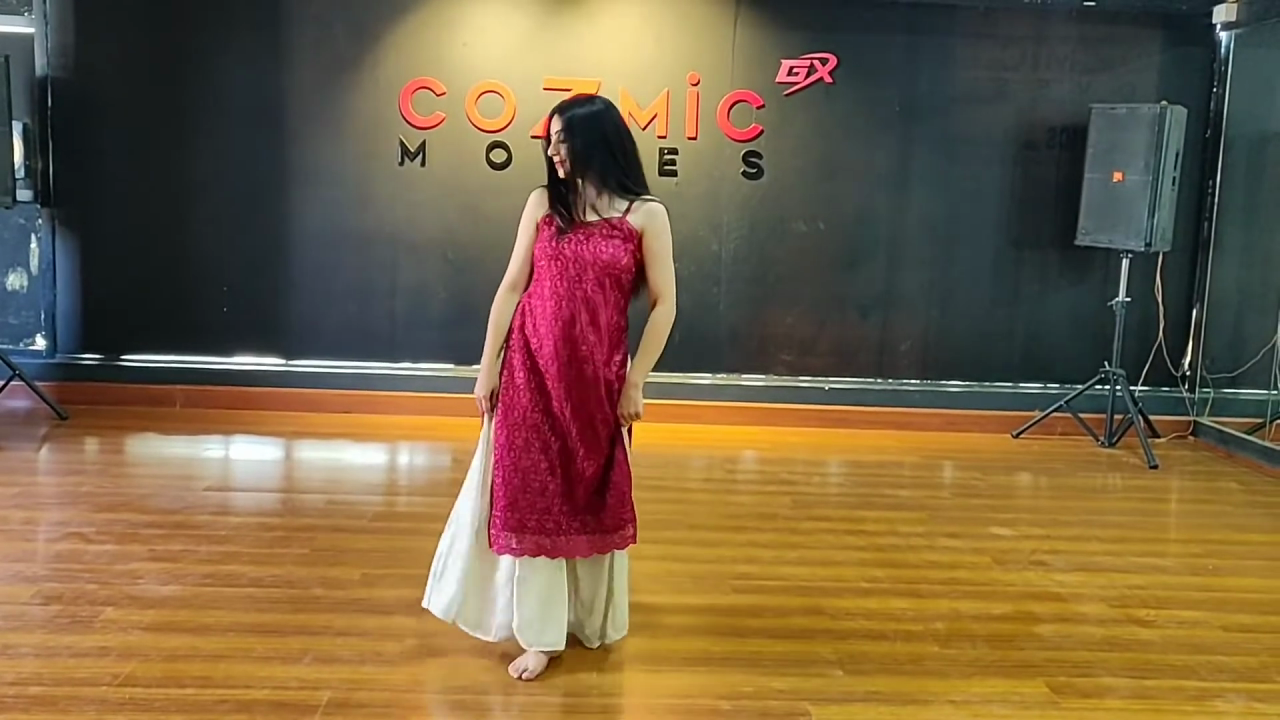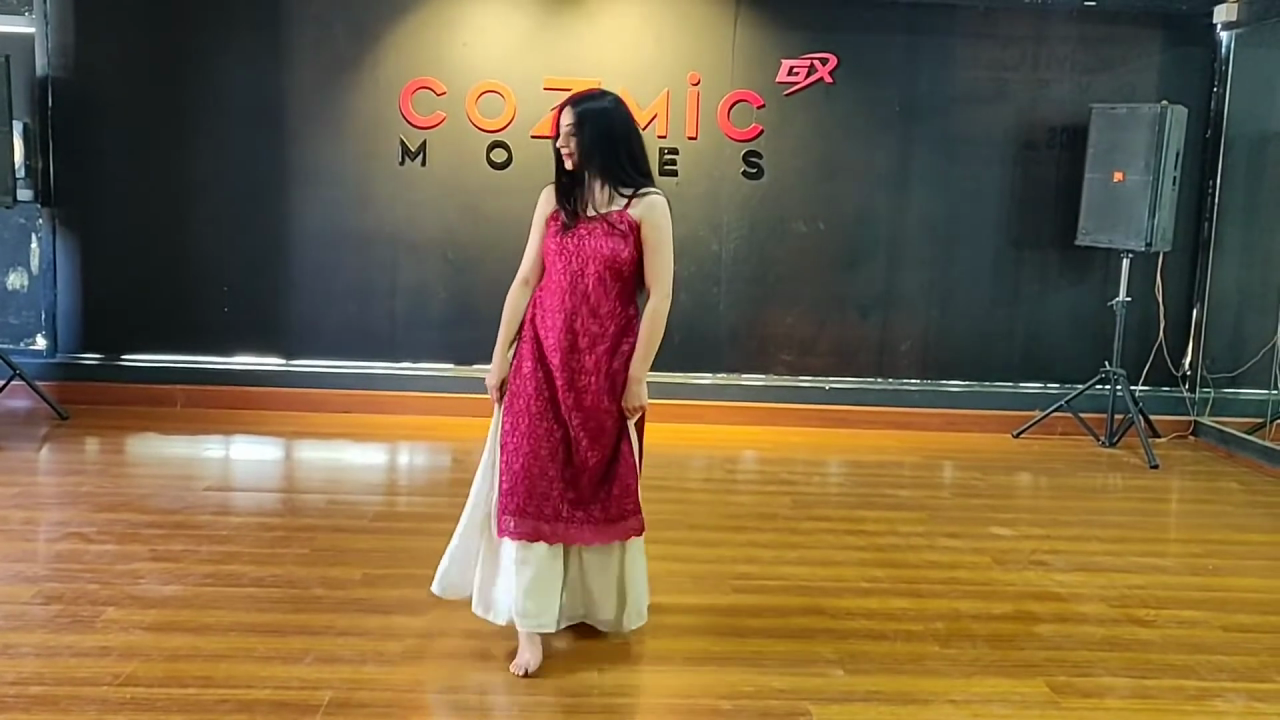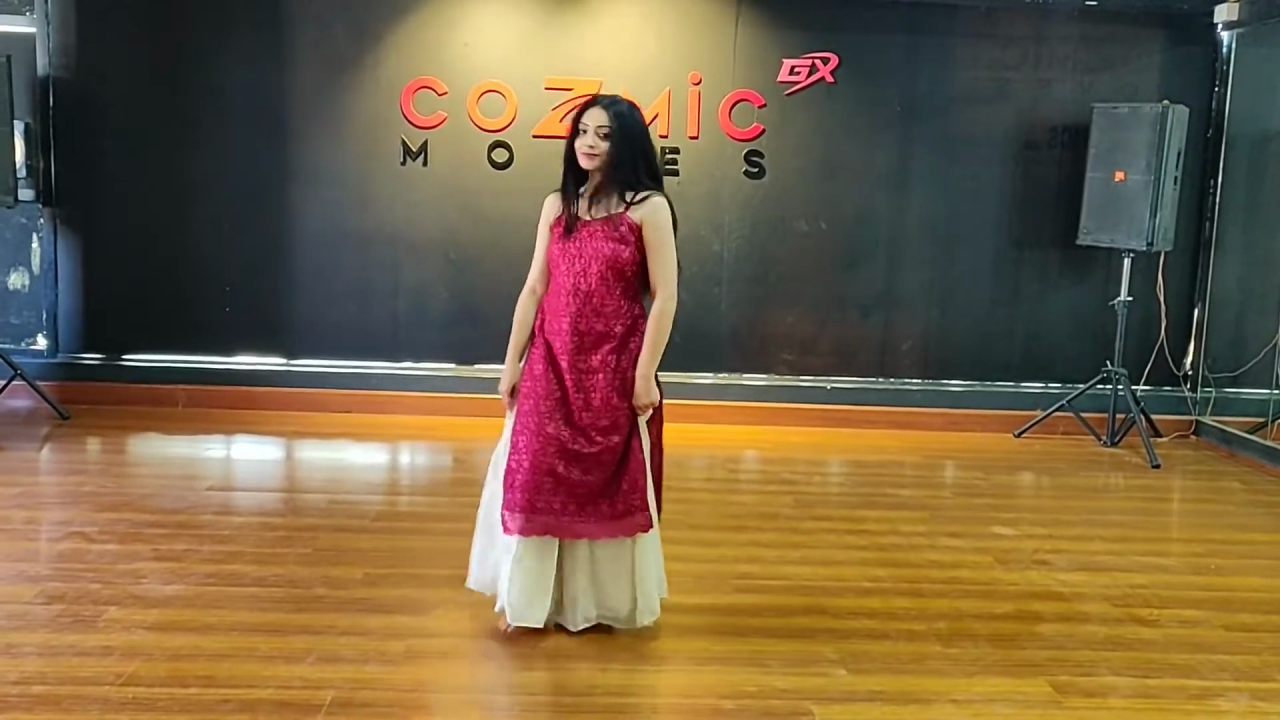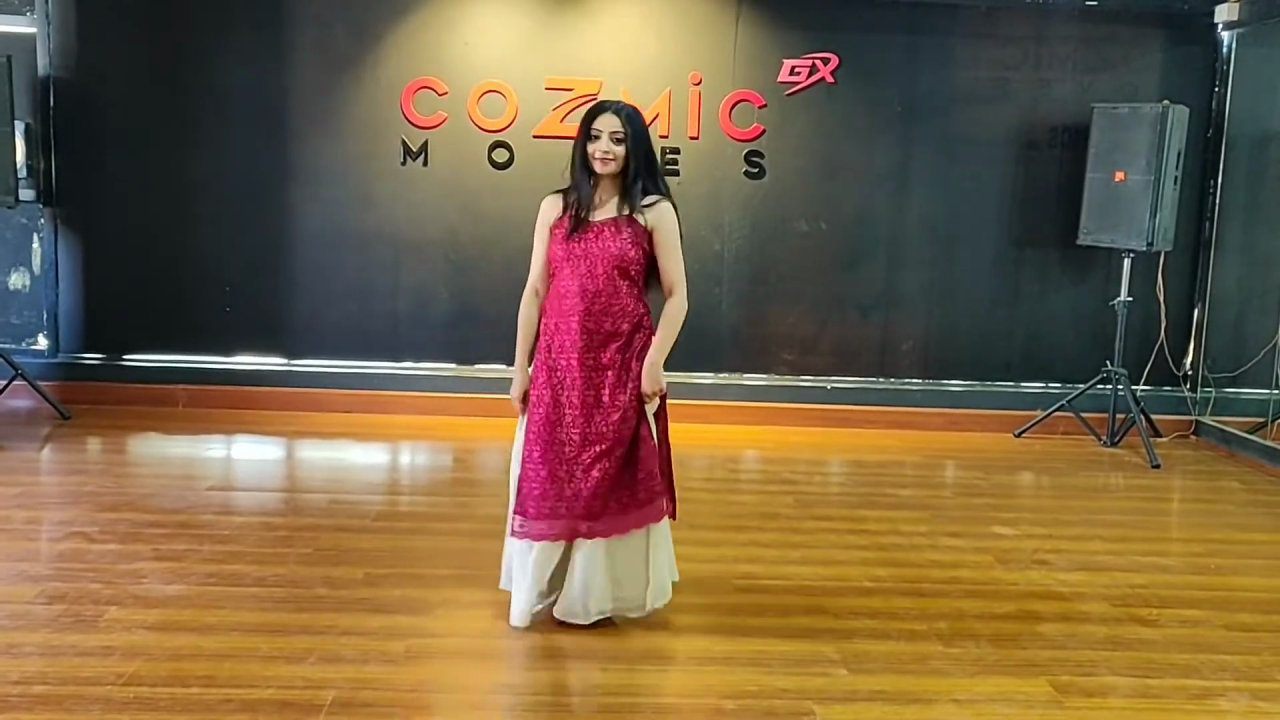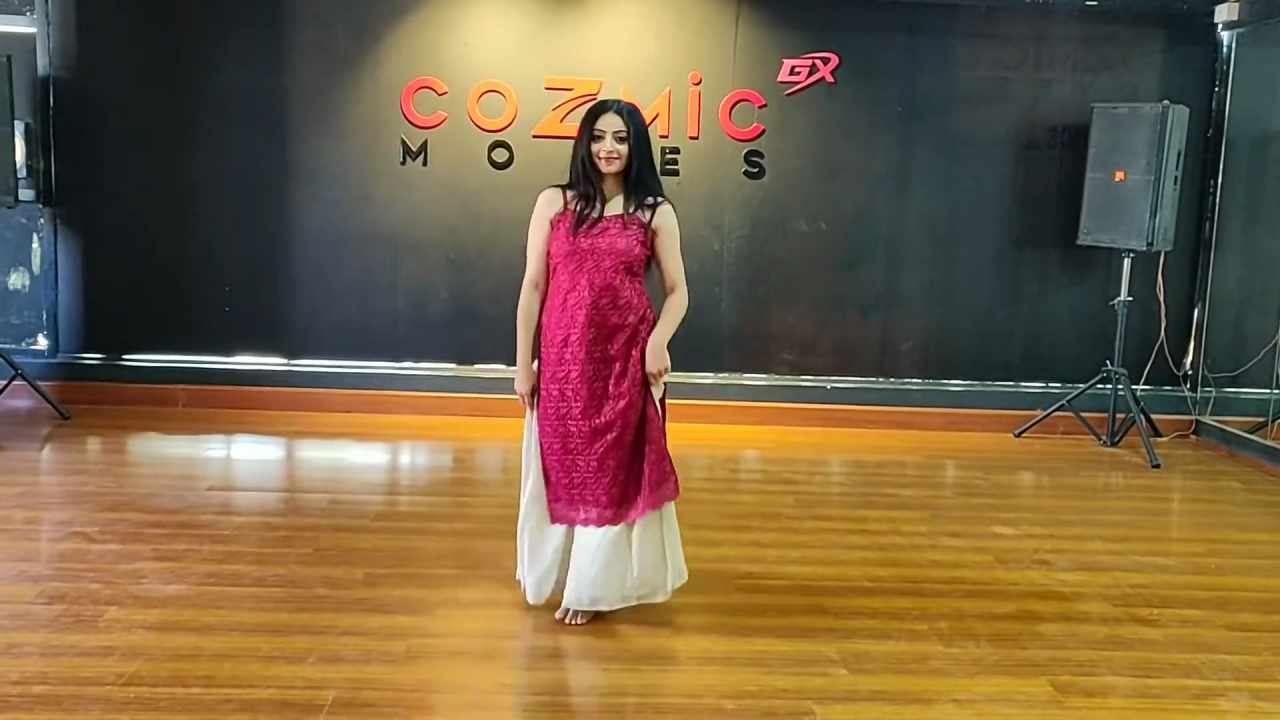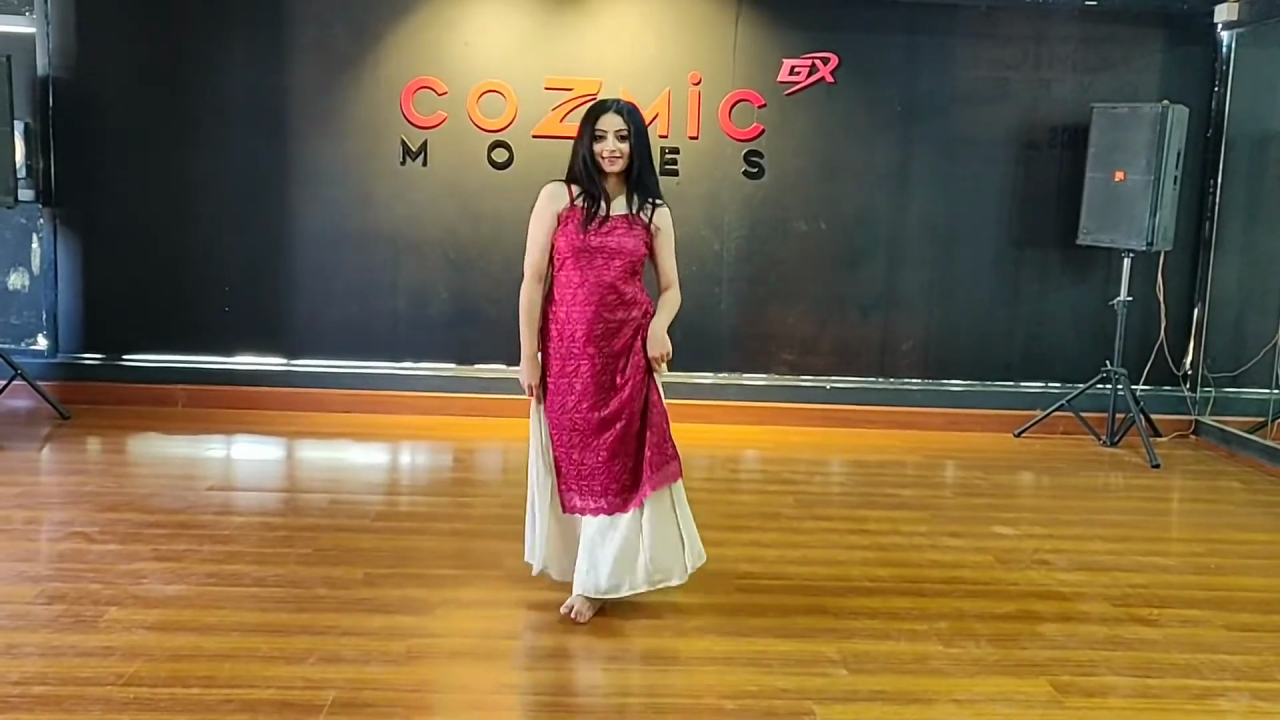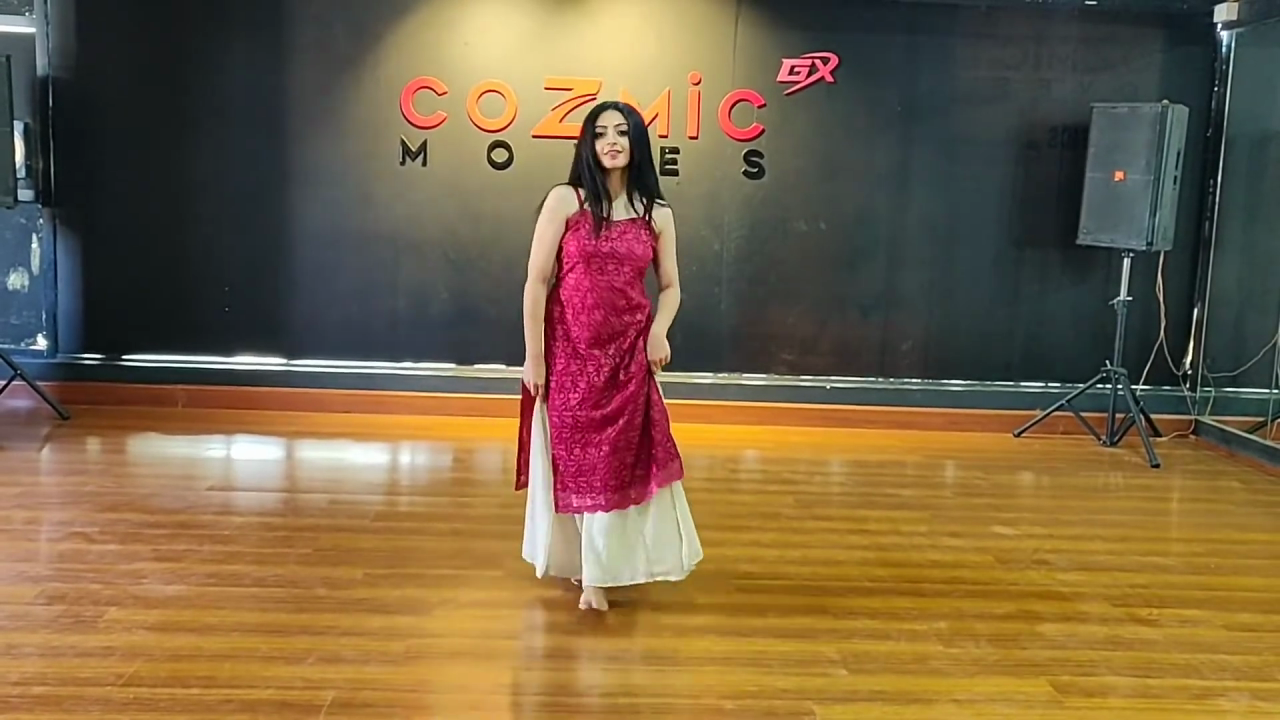
dt=0.2s
person 1, frame 1
left shoulder: (646, 215)
right shoulder: (543, 203)
left elbow: (664, 306)
right elbow: (513, 287)
left wrist: (634, 384)
right wrist: (489, 366)
left hip: (599, 377)
right hip: (531, 369)
left knee: (594, 499)
right knee: (529, 499)
left ankle: (588, 615)
right ankle: (538, 634)
person 1, frame 2
left shoulder: (646, 206)
right shoulder: (553, 200)
left elbow: (659, 299)
right elbow: (526, 282)
left wrist: (637, 379)
right wrist: (501, 357)
left hip: (605, 367)
right hip: (542, 363)
left knee: (601, 490)
right knee: (531, 487)
left ankle: (596, 604)
right ankle: (534, 622)
person 1, frame 3
left shoulder: (648, 208)
right shoulder: (558, 204)
left elbow: (664, 296)
right elbow: (535, 288)
left wrist: (646, 373)
right wrist: (513, 361)
left hip: (614, 366)
right hip: (552, 363)
left knee: (610, 484)
right knee: (535, 478)
left ankle: (597, 599)
right ankle: (528, 595)
person 1, frame 4
left shoulder: (654, 211)
right shoulder: (555, 208)
left elbow: (676, 295)
right elbow: (535, 291)
left wrist: (654, 361)
right wrist: (521, 367)
left hip: (621, 364)
right hip: (559, 363)
left knee: (614, 479)
right knee: (548, 477)
left ankle: (590, 592)
right ankle: (542, 584)
person 1, frame 5
left shoulder: (655, 212)
right shoulder: (554, 203)
left elbow: (676, 291)
right elbow: (532, 285)
left wrist: (658, 342)
right wrist: (524, 361)
left hip: (626, 359)
right hip: (563, 356)
left knee: (615, 471)
right knee: (563, 468)
left ankle: (591, 587)
right ankle: (564, 573)
person 1, frame 6
left shoulder: (654, 212)
right shoulder: (557, 197)
left elbow: (670, 288)
right elbow: (532, 279)
left wrist: (659, 328)
right wrist: (528, 354)
left hip: (627, 353)
right hip: (567, 351)
left knee: (619, 463)
right knee: (570, 458)
left ankle: (595, 580)
right ankle: (576, 563)
person 1, frame 7
left shoulder: (657, 213)
right shoulder: (564, 200)
left elbow: (670, 286)
right elbow: (537, 280)
left wrist: (659, 332)
right wrist: (534, 355)
left hip: (627, 354)
right hip: (568, 350)
left knee: (619, 459)
right knee: (571, 457)
left ankle: (603, 570)
right ankle: (581, 563)
